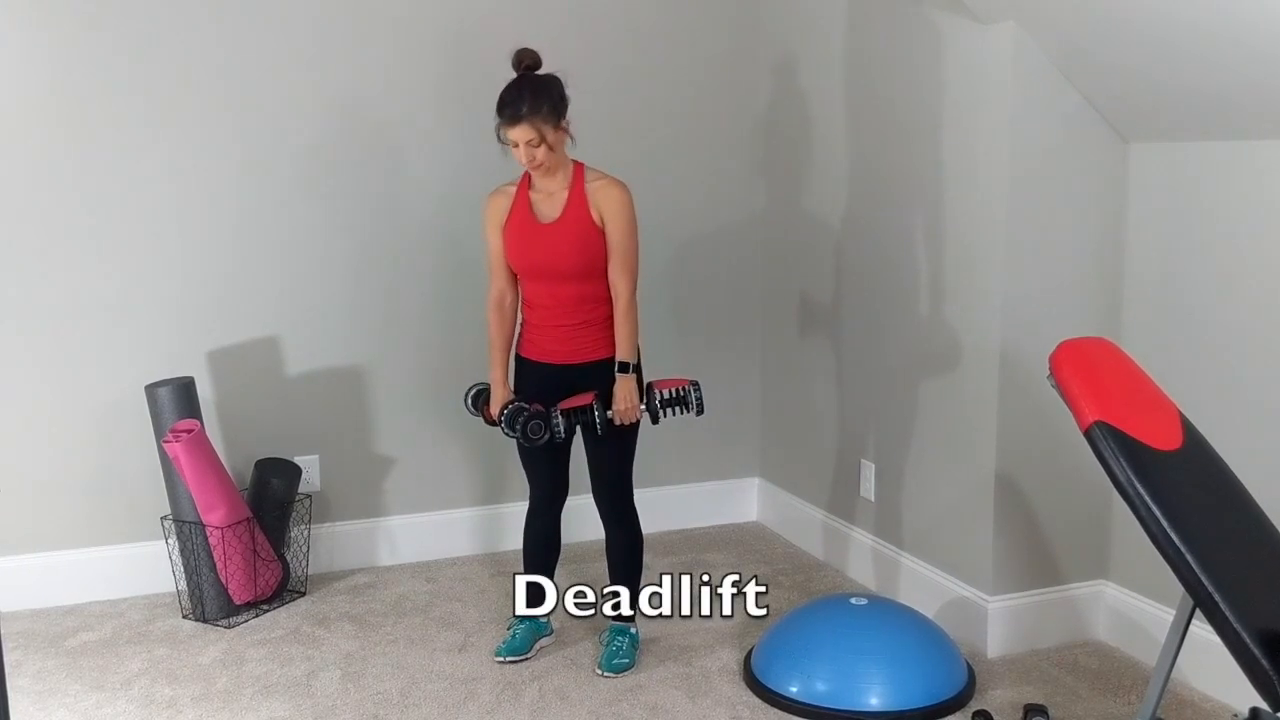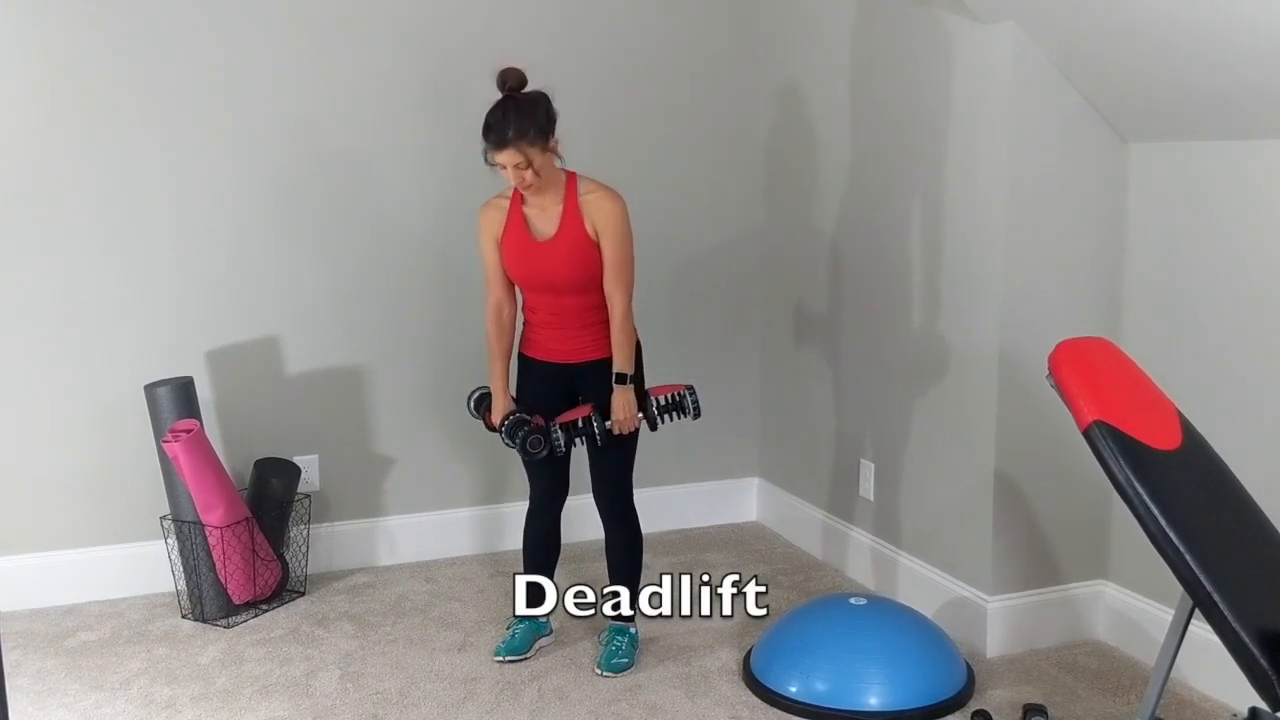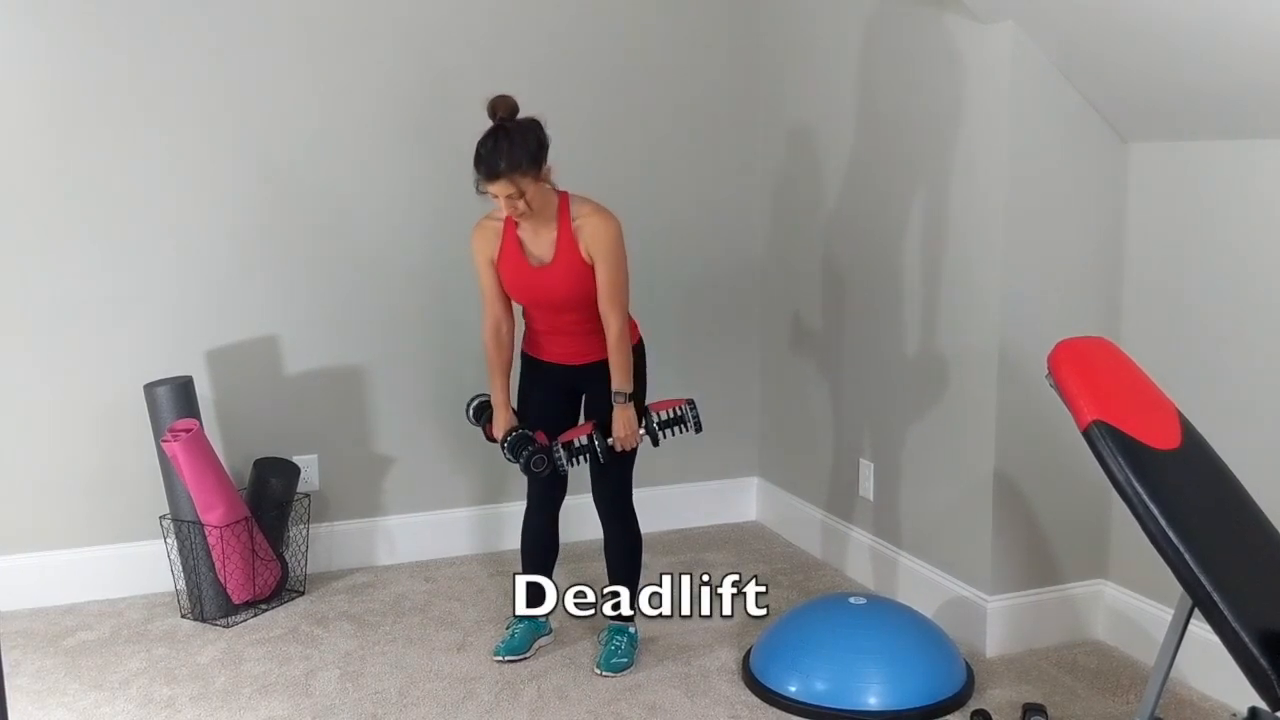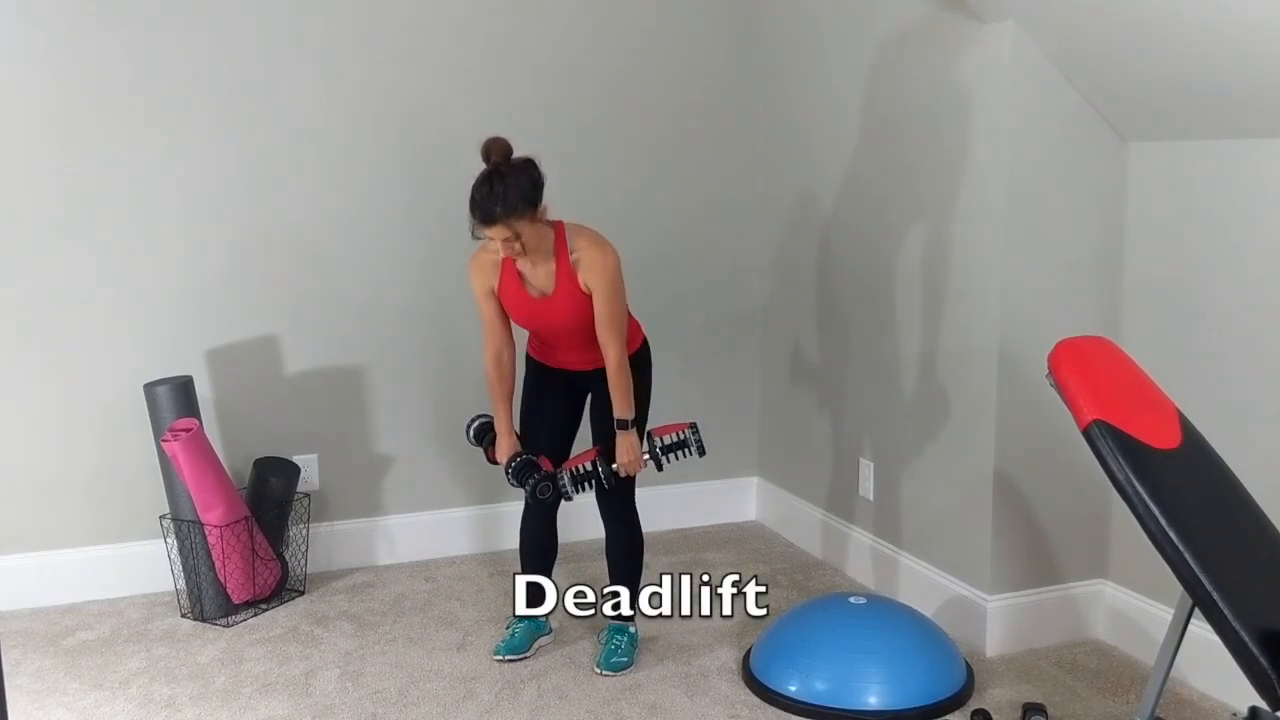
dt=0.3s
person 1, frame 1
left shoulder: (607, 194)
right shoulder: (501, 204)
left elbow: (623, 293)
right elbow: (502, 296)
left wrist: (625, 374)
right wrist: (498, 379)
left hip: (602, 368)
right hip: (537, 370)
left knee: (613, 499)
right knee: (544, 497)
left ankle: (623, 625)
right ankle: (534, 616)
person 1, frame 2
left shoulder: (601, 205)
right shoulder: (494, 216)
left elbow: (619, 303)
right elbow: (500, 307)
left wrist: (623, 385)
right wrist: (499, 389)
left hip: (605, 365)
right hip: (541, 368)
left knee: (612, 499)
right knee: (544, 496)
left ankle: (622, 625)
right ankle: (533, 616)
person 1, frame 3
left shoulder: (595, 225)
right shoulder: (487, 236)
left elbow: (614, 321)
right elbow: (498, 324)
left wrist: (623, 402)
right wrist: (500, 404)
left hip: (610, 364)
right hip: (544, 368)
left knee: (612, 499)
right knee: (542, 496)
left ankle: (622, 624)
right ankle: (532, 616)
person 1, frame 4
left shoulder: (592, 254)
right shoulder: (485, 266)
left elbow: (613, 351)
right elbow: (498, 352)
left wrist: (625, 428)
right wrist: (503, 429)
left hip: (616, 366)
right hip: (549, 370)
left knee: (614, 497)
right knee: (539, 494)
left ankle: (622, 624)
right ankle: (533, 617)
